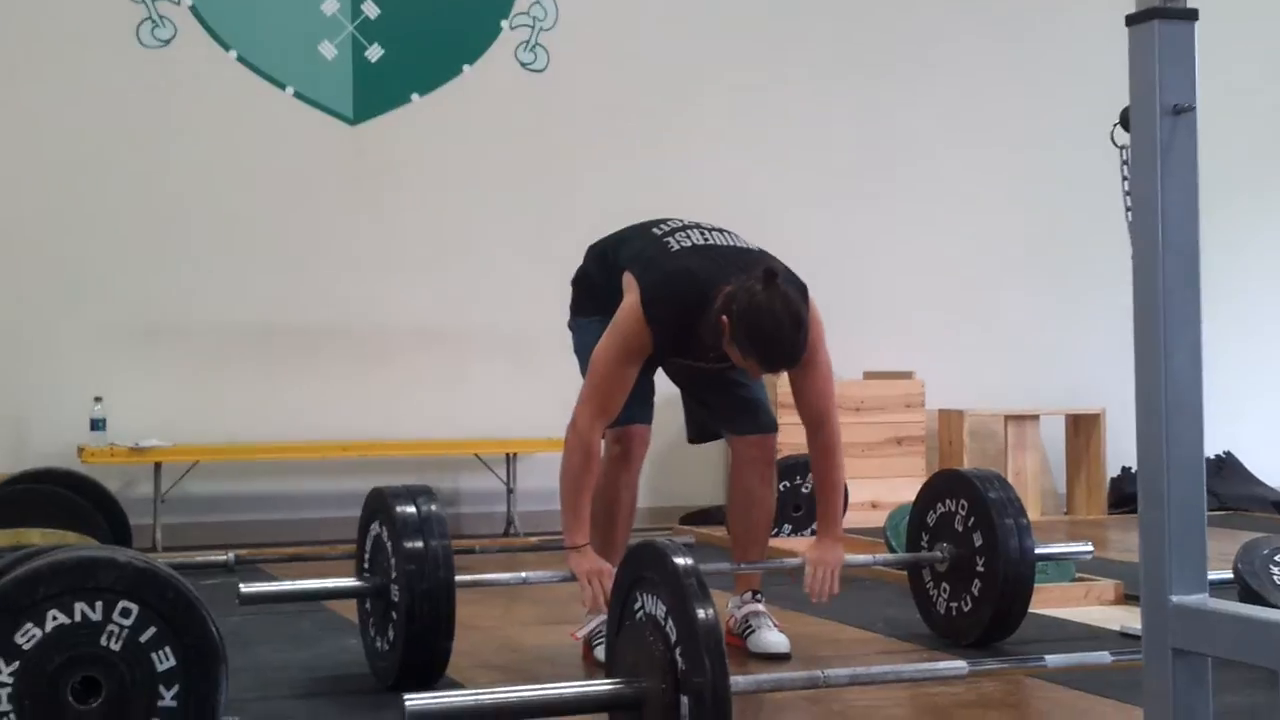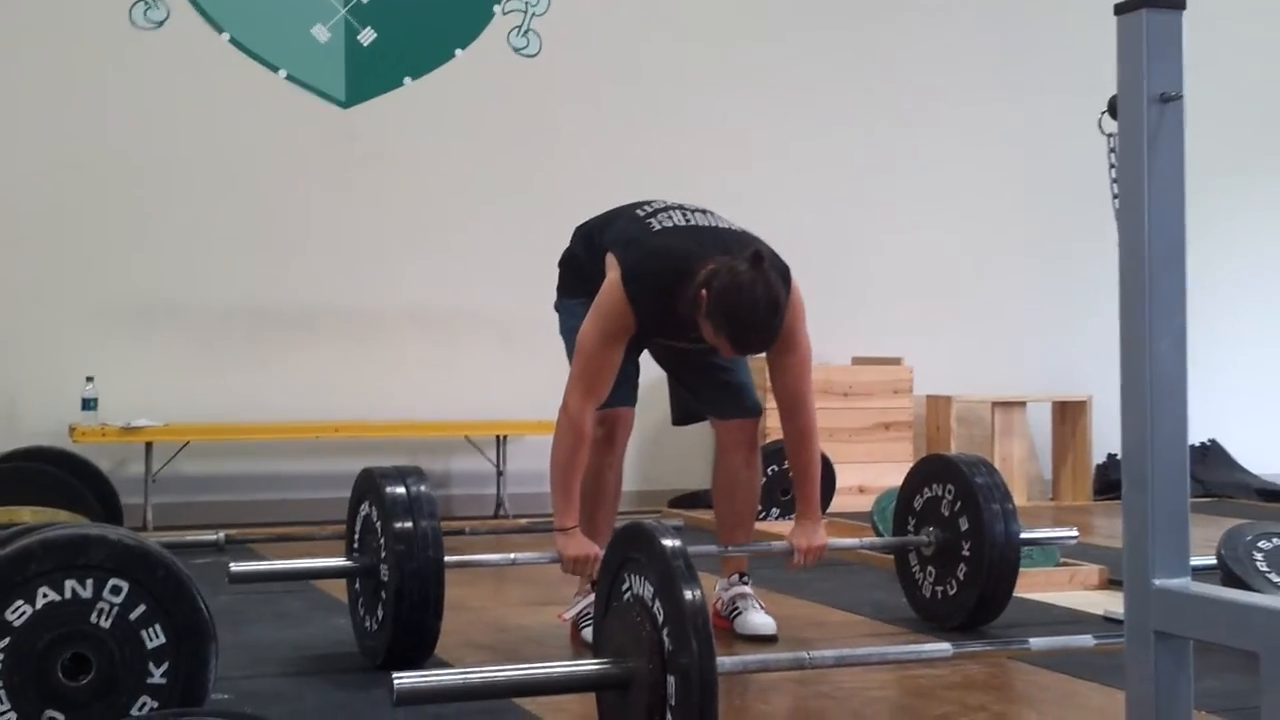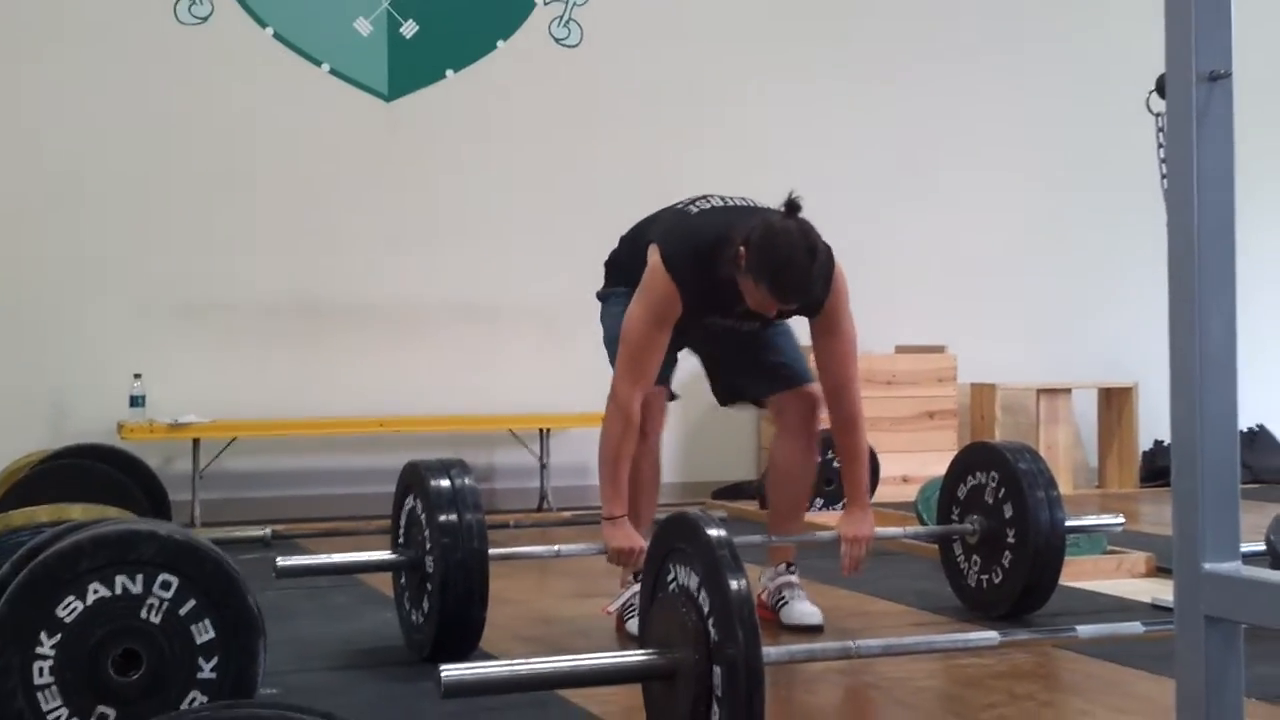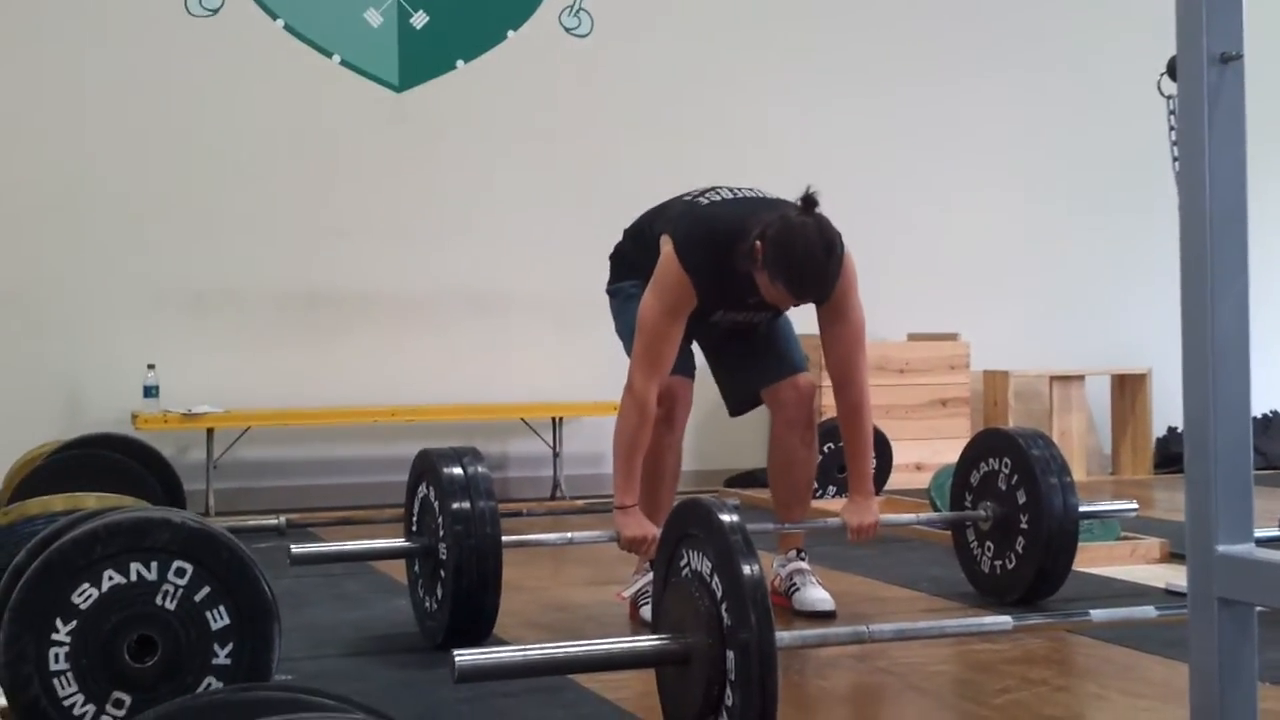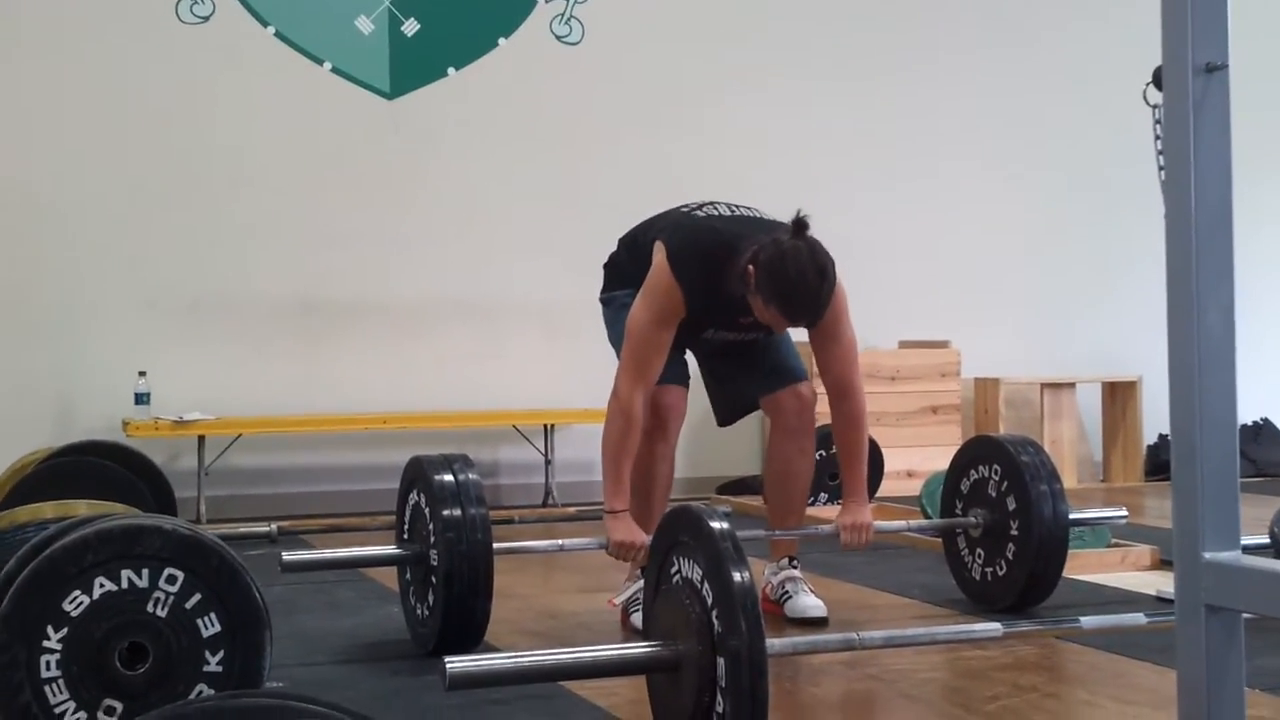
dt=1s
person 1, frame 1
left shoulder: (795, 311)
right shoulder: (645, 308)
left elbow: (822, 425)
right elbow: (586, 426)
left wrist: (829, 536)
right wrist: (579, 546)
left hip: (705, 315)
right hip: (607, 300)
left knee: (759, 442)
right knee: (628, 439)
left ankle: (747, 606)
right ankle: (605, 614)
person 1, frame 2
left shoulder: (777, 293)
right shoulder: (626, 285)
left elbow: (797, 410)
right elbow: (578, 408)
left wrist: (809, 520)
right wrist: (567, 529)
left hip: (687, 306)
right hip: (591, 282)
left knee: (742, 425)
right knee: (611, 422)
left ankle: (734, 588)
right ankle: (592, 596)
person 1, frame 3
left shoulder: (822, 274)
right shoulder: (673, 265)
left elbow: (843, 395)
right elbow: (627, 395)
left wrist: (858, 507)
right wrist: (614, 518)
left hip: (733, 315)
right hip: (636, 287)
left knee: (801, 403)
right knee: (649, 405)
left ankle: (780, 578)
right ankle: (637, 587)
person 1, frame 4
left shoulder: (830, 264)
right shoulder: (686, 254)
left elbow: (850, 382)
right elbow: (643, 386)
left wrist: (862, 493)
right wrist: (626, 506)
left hip: (740, 302)
right hip: (645, 280)
left knee: (797, 394)
right knee: (672, 396)
left ankle: (791, 565)
right ankle: (650, 575)
person 1, frame 5
left shoulder: (817, 280)
right shoulder: (679, 267)
left elbow: (846, 394)
right elbow: (629, 393)
left wrist: (856, 500)
right wrist: (616, 512)
left hip: (732, 316)
right hip: (638, 289)
left knee: (796, 402)
right knee: (664, 406)
left ankle: (783, 572)
right ankle: (643, 580)
